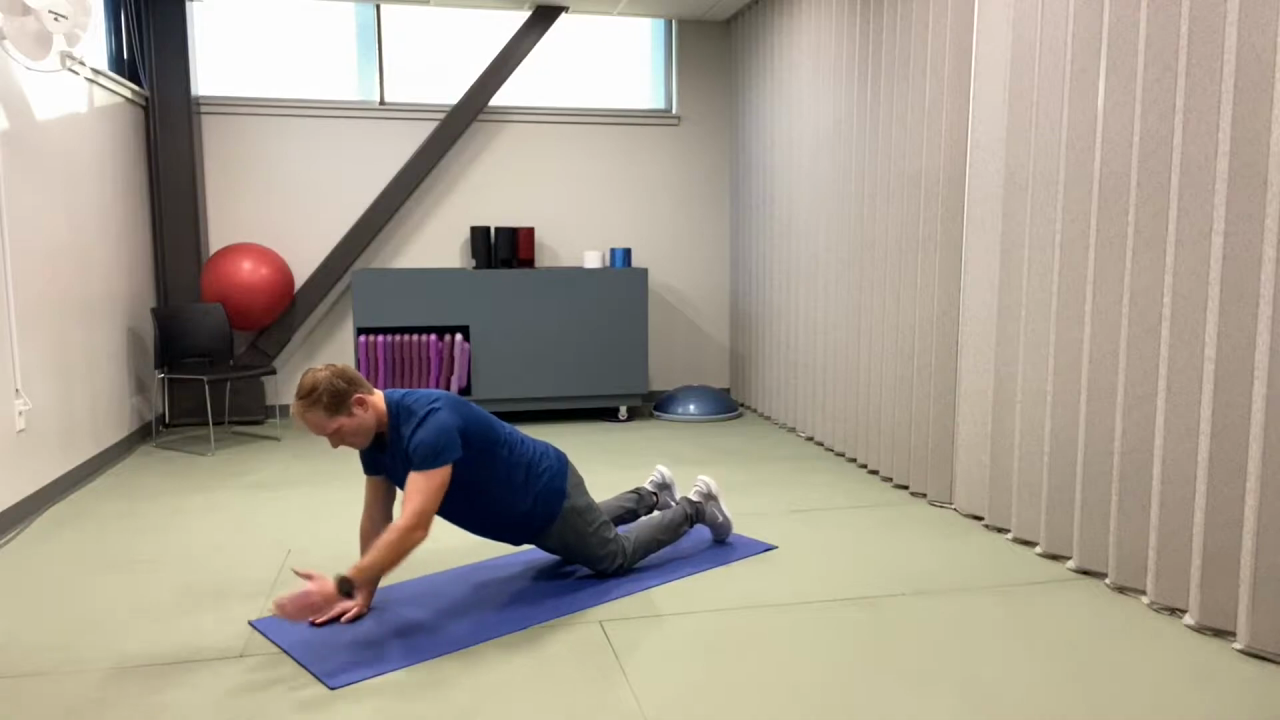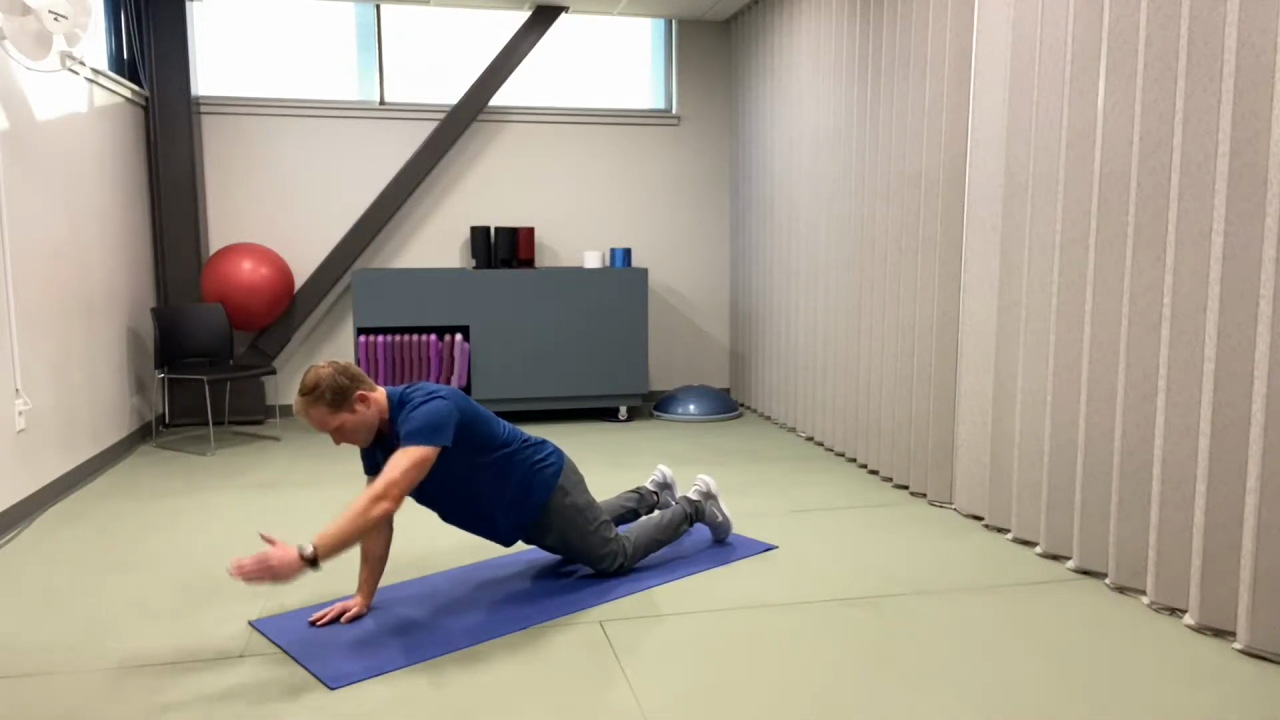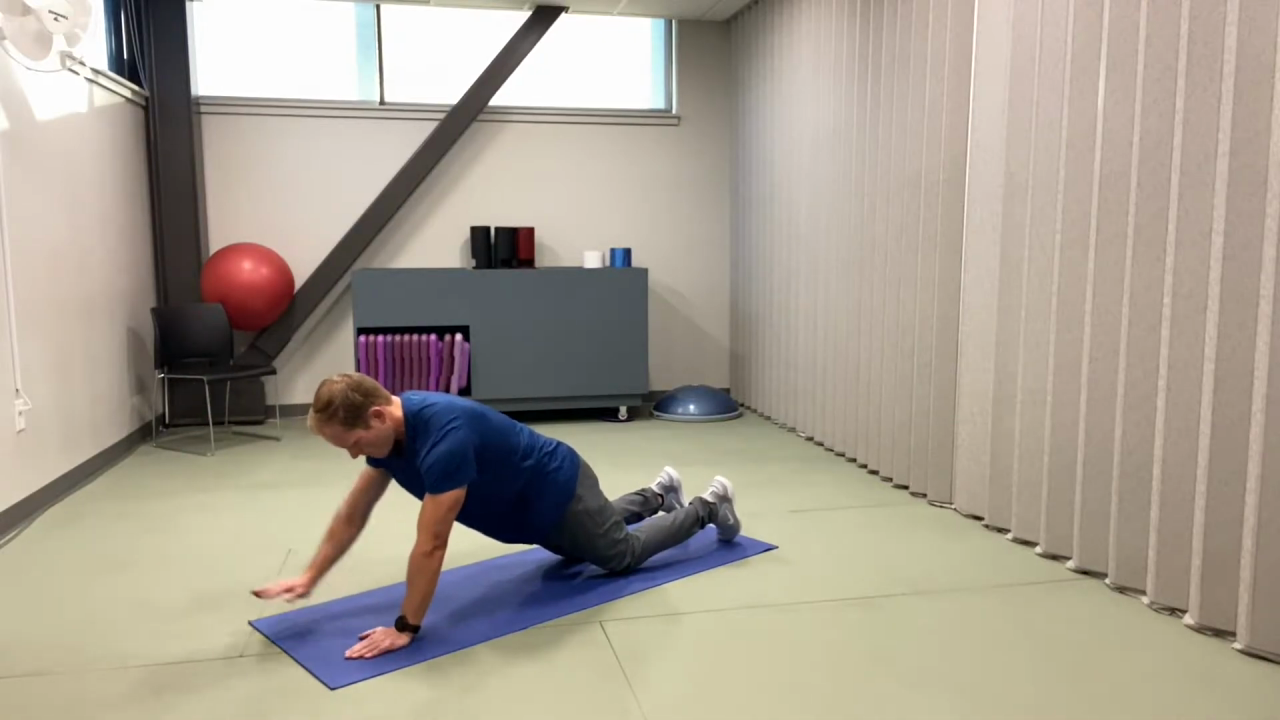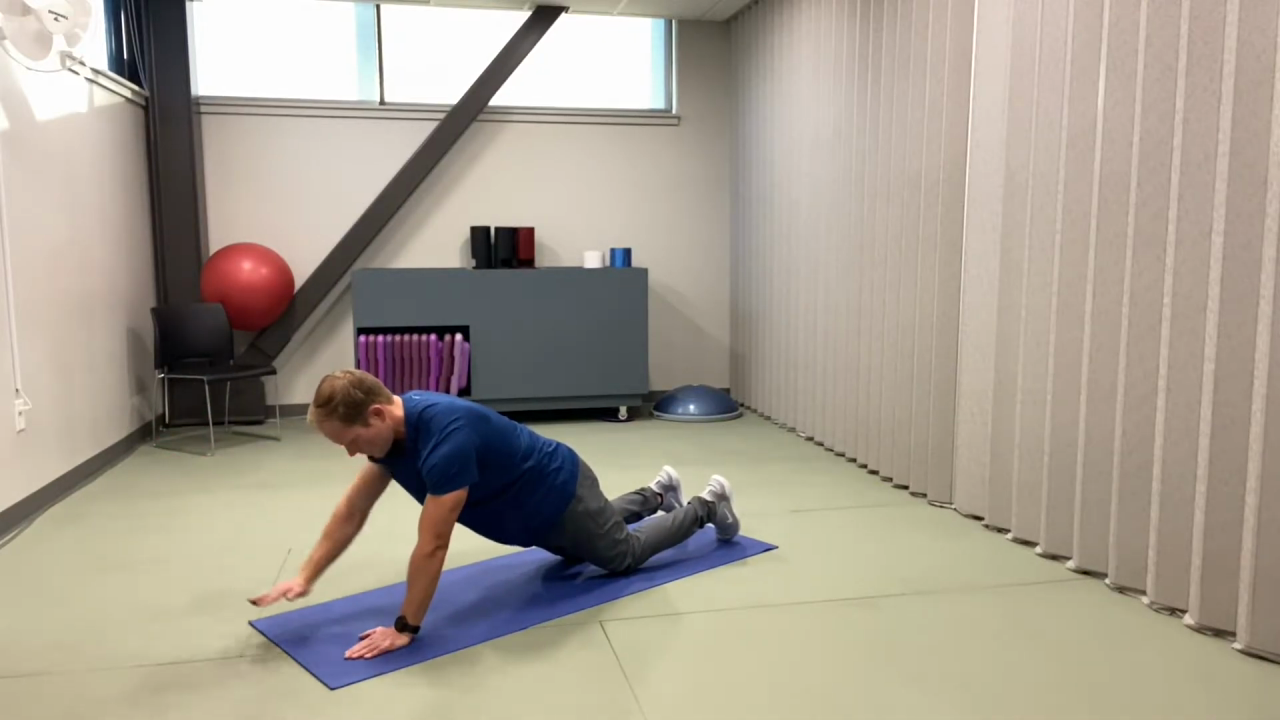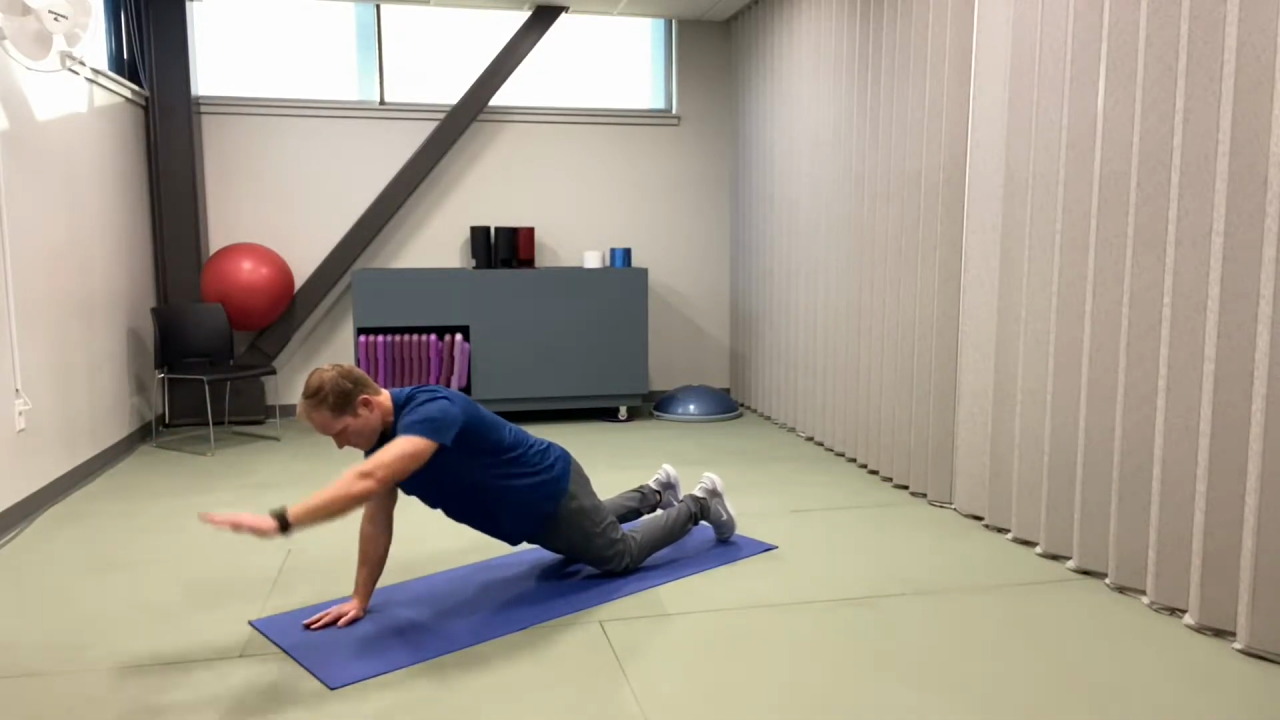
dt=1s
person 1, frame 1
left shoulder: (429, 424)
right shoulder: (373, 429)
left elbow: (412, 526)
right elbow: (376, 518)
left wrist: (343, 586)
right wrist: (360, 593)
left hip: (548, 494)
right hip: (523, 508)
left knee: (614, 557)
right knee: (586, 537)
left ankle: (696, 506)
right ankle: (652, 494)
person 1, frame 2
left shoulder: (427, 411)
right shoulder: (373, 433)
left elbow: (383, 500)
right elbow: (378, 517)
left wrist: (307, 555)
right wrist: (364, 594)
left hip: (544, 489)
right hip: (518, 509)
left knee: (613, 556)
right knee: (582, 538)
left ankle: (694, 506)
right ankle: (651, 495)
person 1, frame 3
left shoulder: (444, 437)
right shoulder: (382, 425)
left elbow: (430, 545)
right elbow: (354, 511)
left wrist: (404, 628)
right wrist: (310, 577)
left hip: (558, 488)
right hip: (530, 504)
left knee: (622, 555)
right knee: (577, 551)
left ankle: (708, 506)
right ankle: (657, 494)
person 1, frame 4
left shoulder: (445, 438)
right shoulder: (390, 426)
left elbow: (431, 546)
right elbow: (353, 508)
left wrist: (404, 628)
right wrist: (305, 577)
left hip: (559, 494)
right hip: (531, 506)
left knee: (624, 555)
right knee: (574, 553)
left ankle: (706, 507)
right ankle: (655, 494)
person 1, frame 5
left shoulder: (431, 410)
right shoulder: (376, 431)
left elbow: (369, 481)
right elbow: (378, 523)
left wrist: (280, 521)
right wrist: (361, 598)
left hip: (552, 488)
right hip: (524, 507)
left knee: (618, 555)
right knee: (579, 541)
left ankle: (698, 504)
right ankle: (655, 493)
